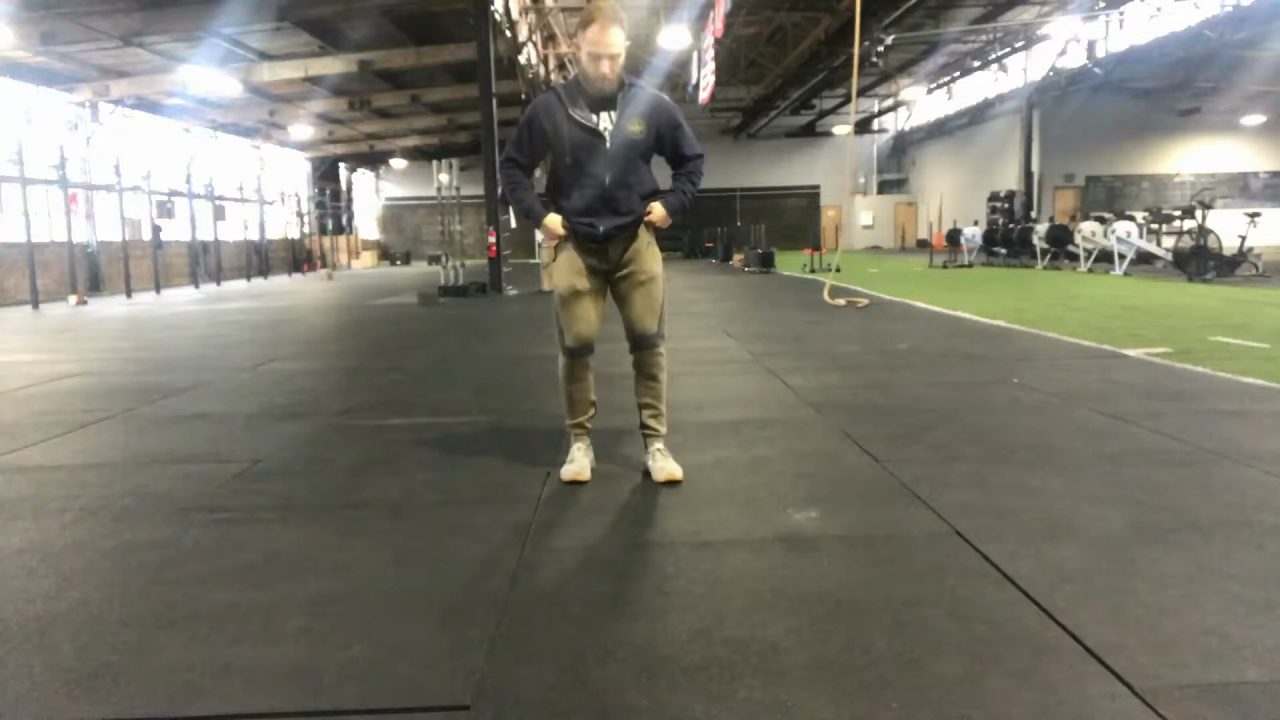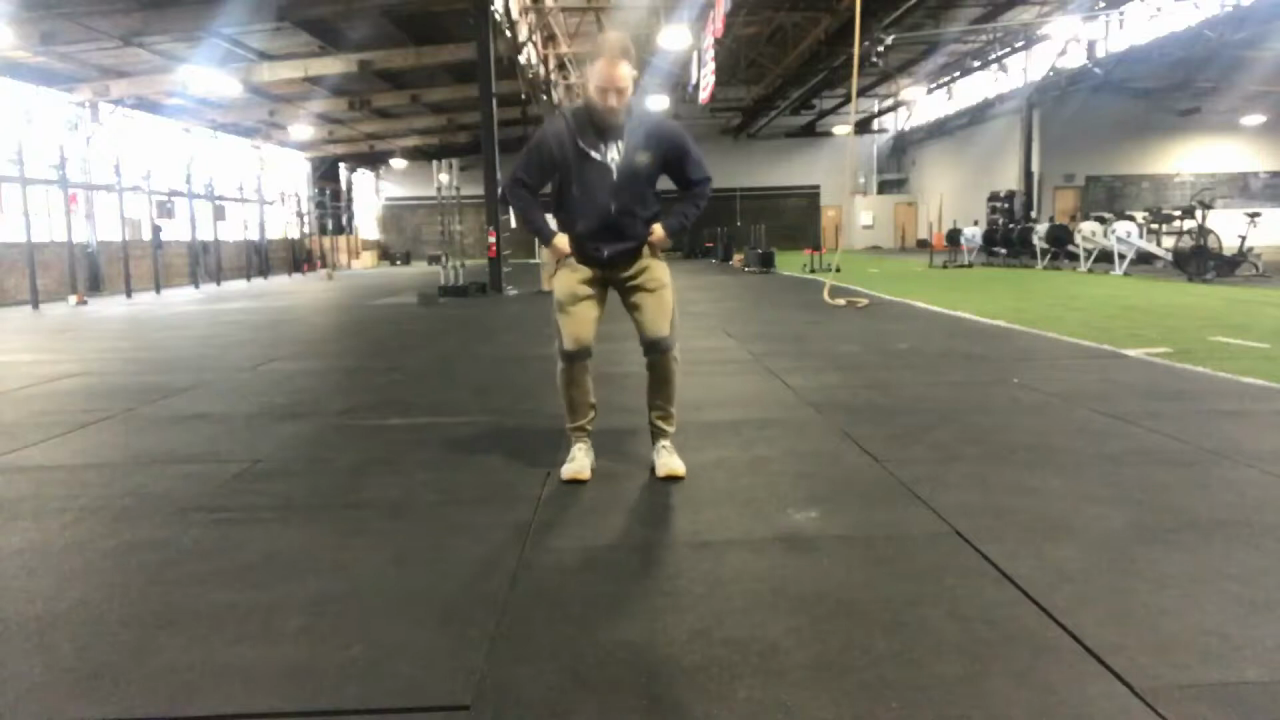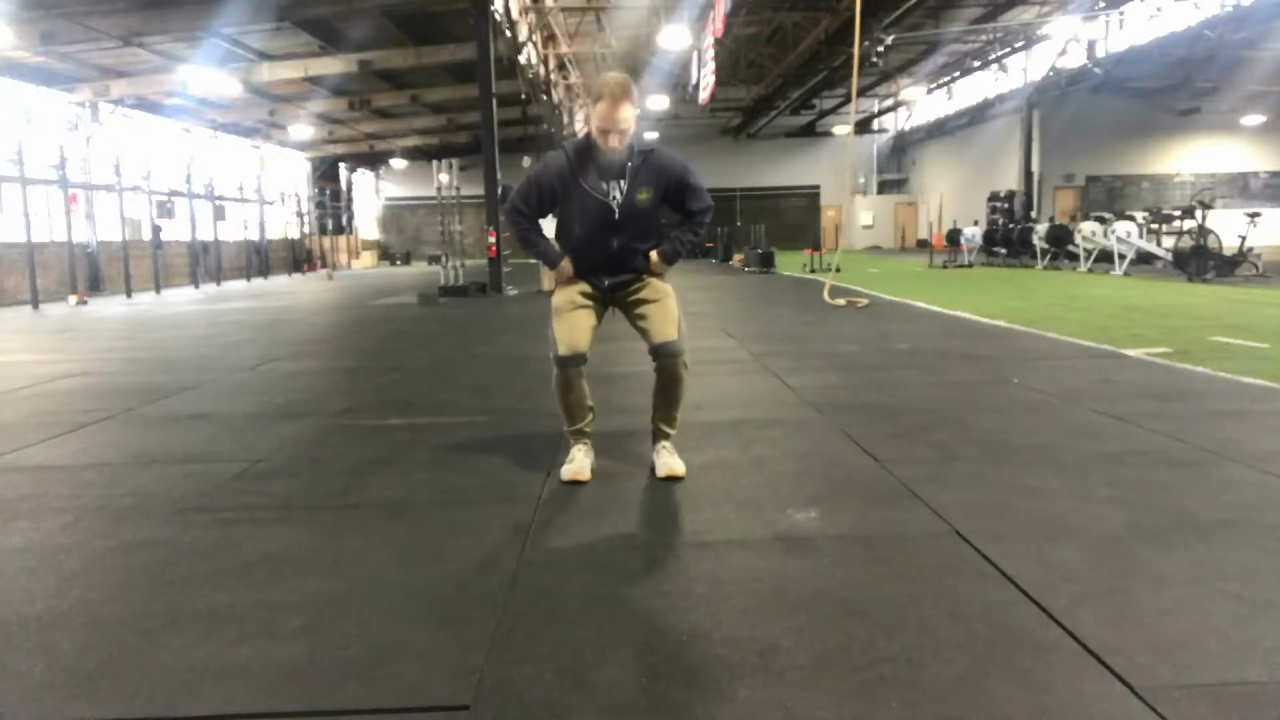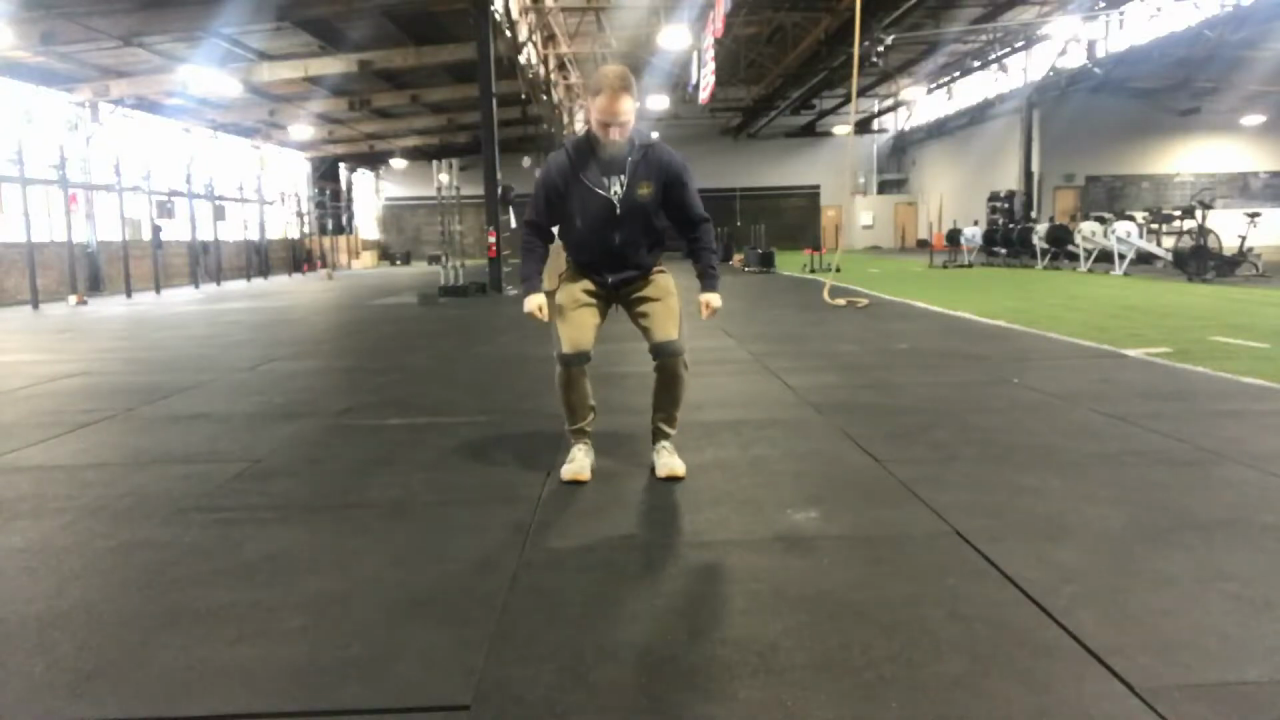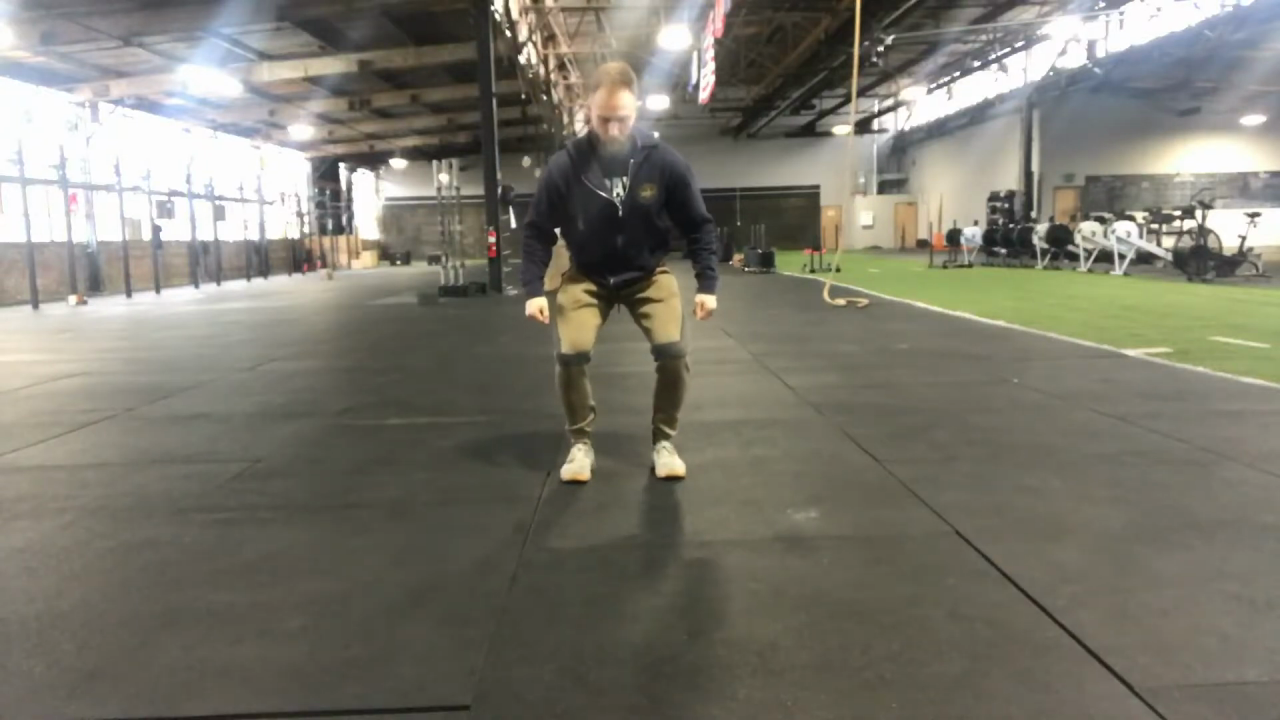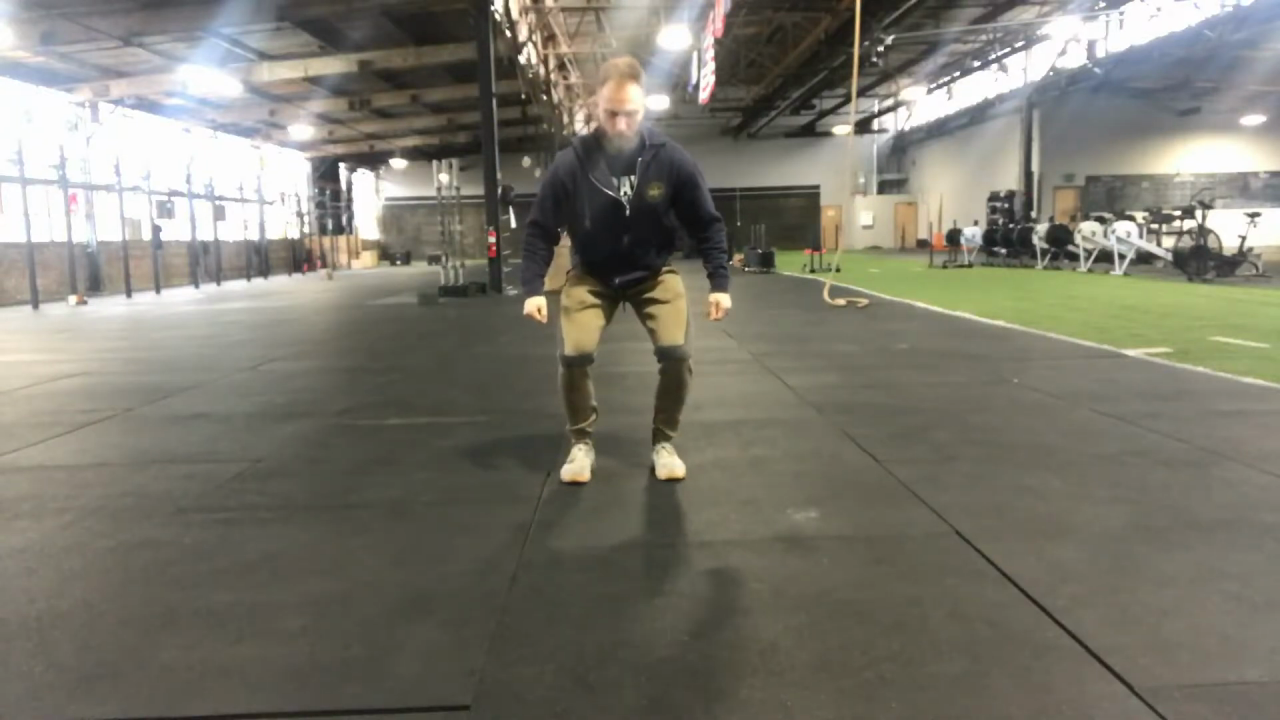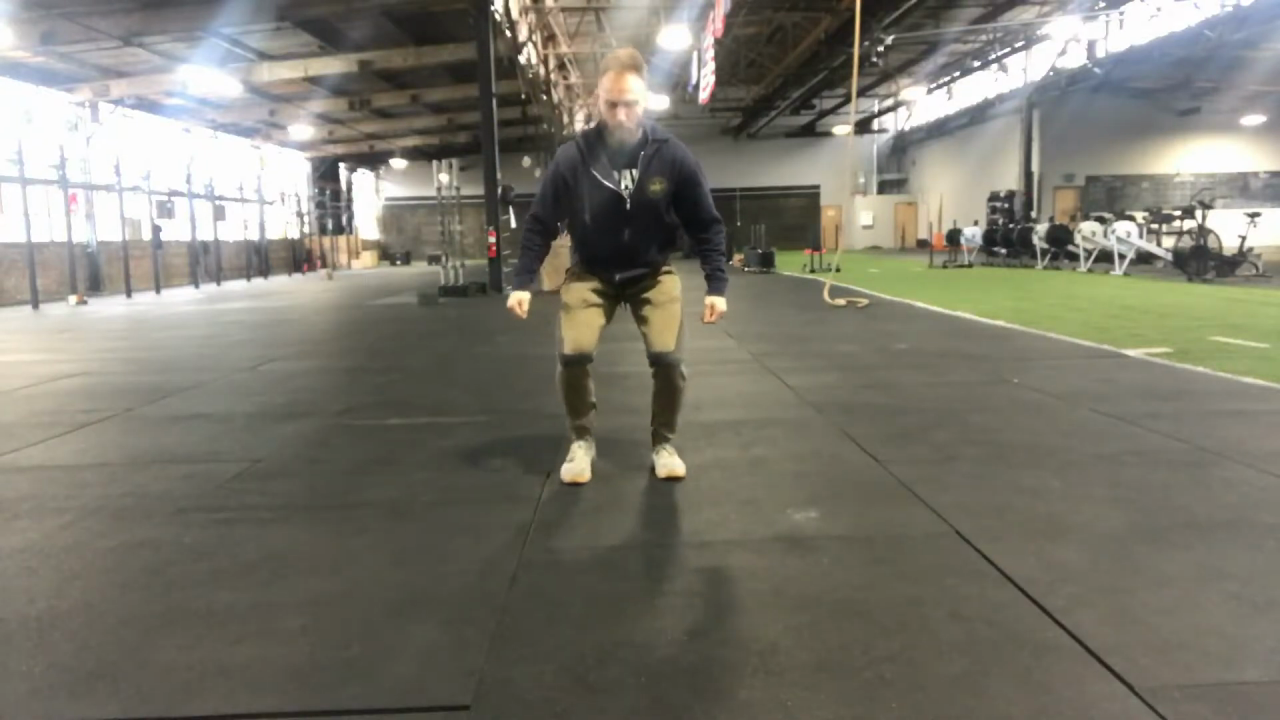
dt=0.5s
person 1, frame 1
left shoulder: (651, 104)
right shoulder: (550, 107)
left elbow: (692, 160)
right elbow: (512, 165)
left wrist: (672, 204)
right wrist: (538, 214)
left hip: (635, 241)
right hip: (575, 245)
left knee: (648, 342)
right knee: (576, 346)
left ankle: (655, 444)
right ankle: (580, 443)
person 1, frame 2
left shoulder: (658, 130)
right shoulder: (559, 131)
left elbow: (699, 181)
right elbow: (518, 186)
left wrist: (672, 225)
right wrist: (548, 234)
left hip: (640, 255)
right hip: (580, 258)
left knee: (661, 344)
right knee: (573, 348)
left ankle: (663, 441)
right ankle: (581, 443)
person 1, frame 3
left shoulder: (661, 163)
right shoulder: (560, 165)
left elbow: (701, 209)
right elbow: (518, 212)
left wrist: (668, 253)
right wrist: (553, 258)
left hip: (642, 276)
right hip: (580, 278)
left knee: (671, 351)
right knee: (567, 355)
left ankle: (663, 442)
right ankle: (580, 444)
person 1, frame 4
left shoulder: (661, 160)
right shoulder: (563, 164)
left elbow: (696, 223)
right elbow: (535, 228)
left wrist: (709, 283)
right wrist: (532, 287)
left hip: (645, 273)
right hip: (584, 276)
left knee: (671, 351)
right knee: (571, 354)
left ankle: (663, 441)
right ankle: (581, 444)
person 1, frame 5
left shoulder: (664, 161)
right shoulder: (565, 165)
left elbow: (699, 225)
right elbow: (538, 230)
left wrist: (707, 283)
right wrist: (534, 288)
left hip: (649, 273)
right hip: (587, 277)
left knee: (673, 352)
right knee: (571, 354)
left ankle: (664, 442)
right ankle: (581, 444)
person 1, frame 6
left shoulder: (671, 159)
right shoulder: (571, 163)
left elbow: (707, 224)
right elbow: (541, 228)
left wrist: (720, 282)
right wrist: (533, 288)
left hip: (654, 274)
right hip: (591, 276)
left knee: (676, 354)
right knee: (574, 355)
left ankle: (664, 442)
right ankle: (581, 444)
person 1, frame 7
left shoulder: (673, 156)
right shoulder: (574, 156)
left elbow: (707, 225)
right elbow: (541, 223)
left wrist: (717, 285)
right wrist: (522, 281)
left hip: (652, 273)
right hip: (591, 273)
left knee: (667, 358)
right knee: (573, 352)
left ankle: (663, 443)
right ankle: (583, 440)
